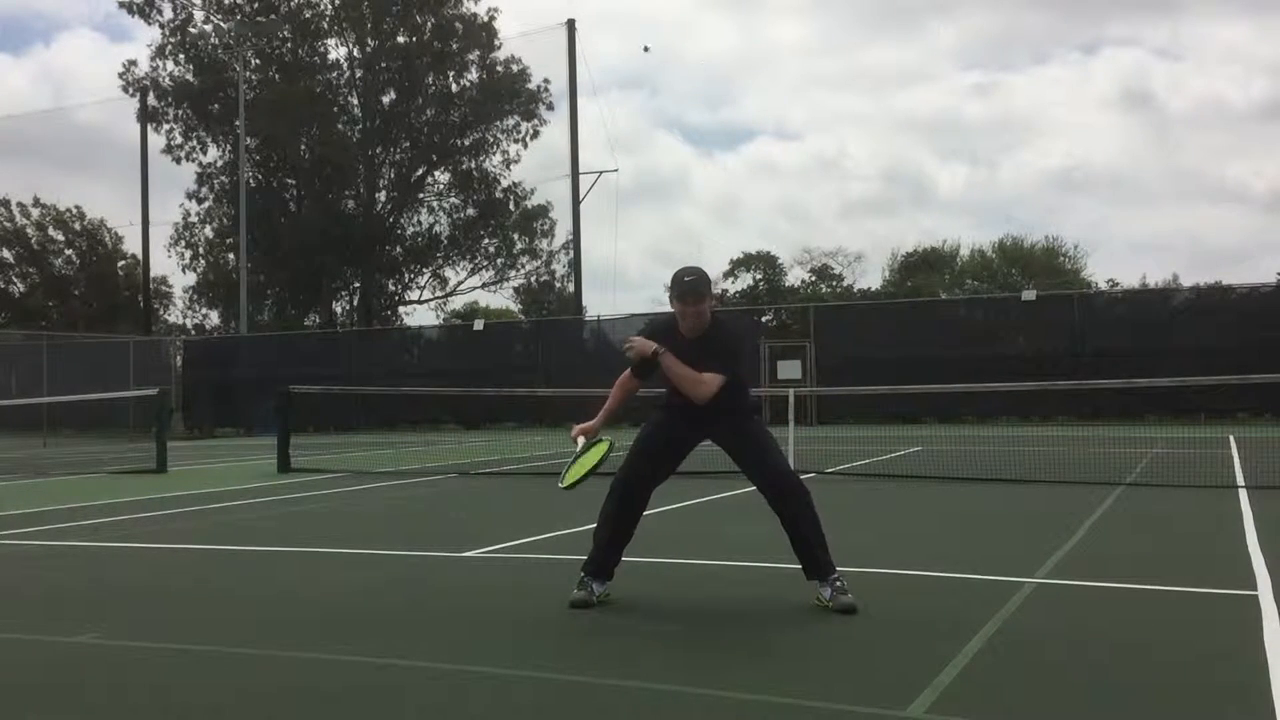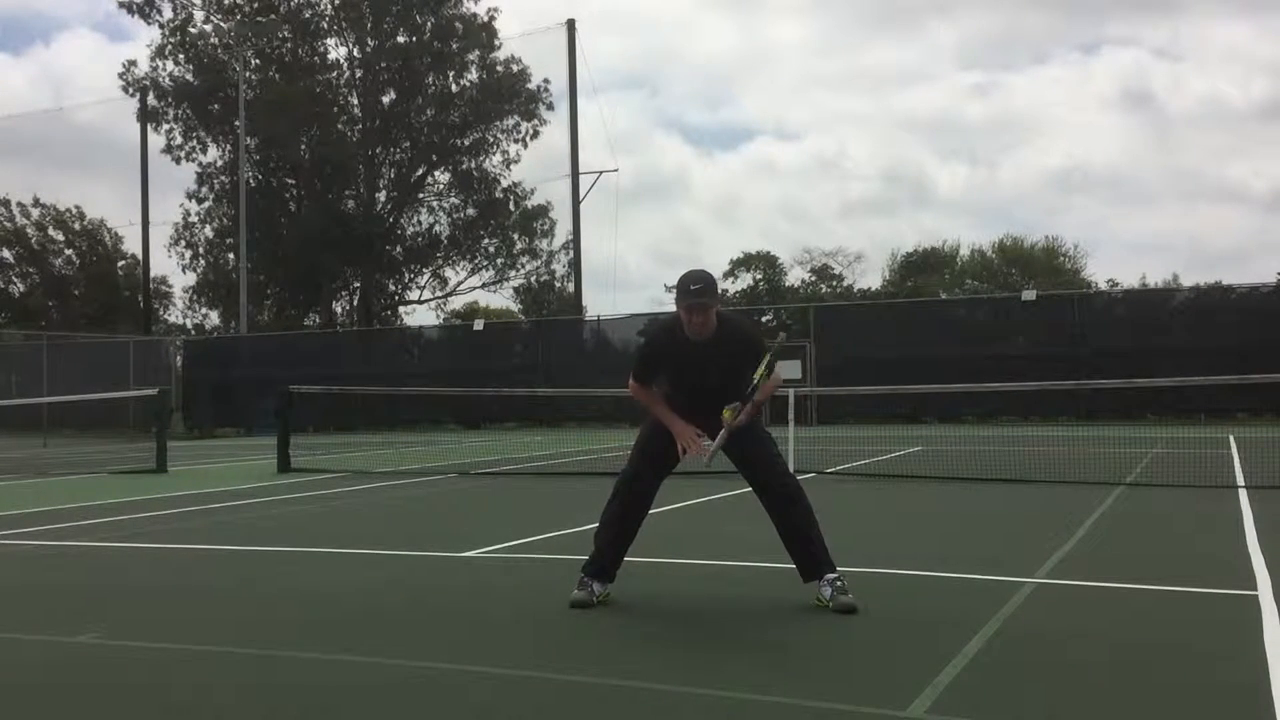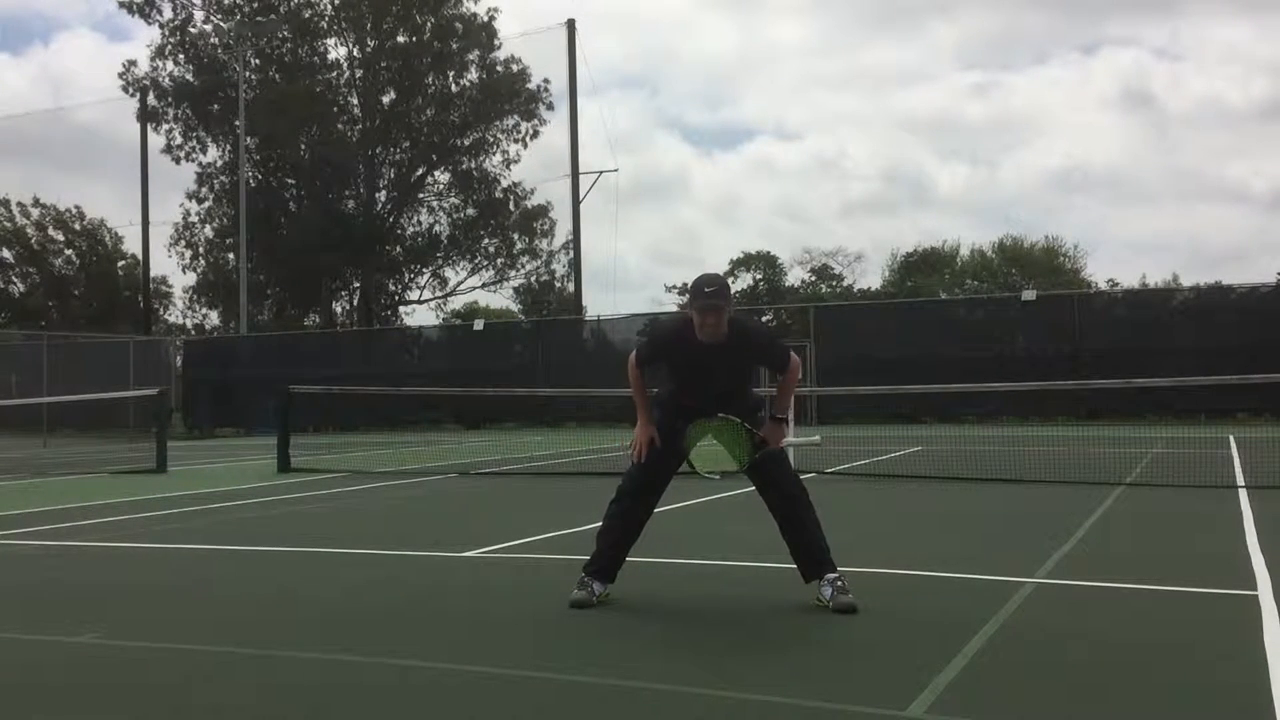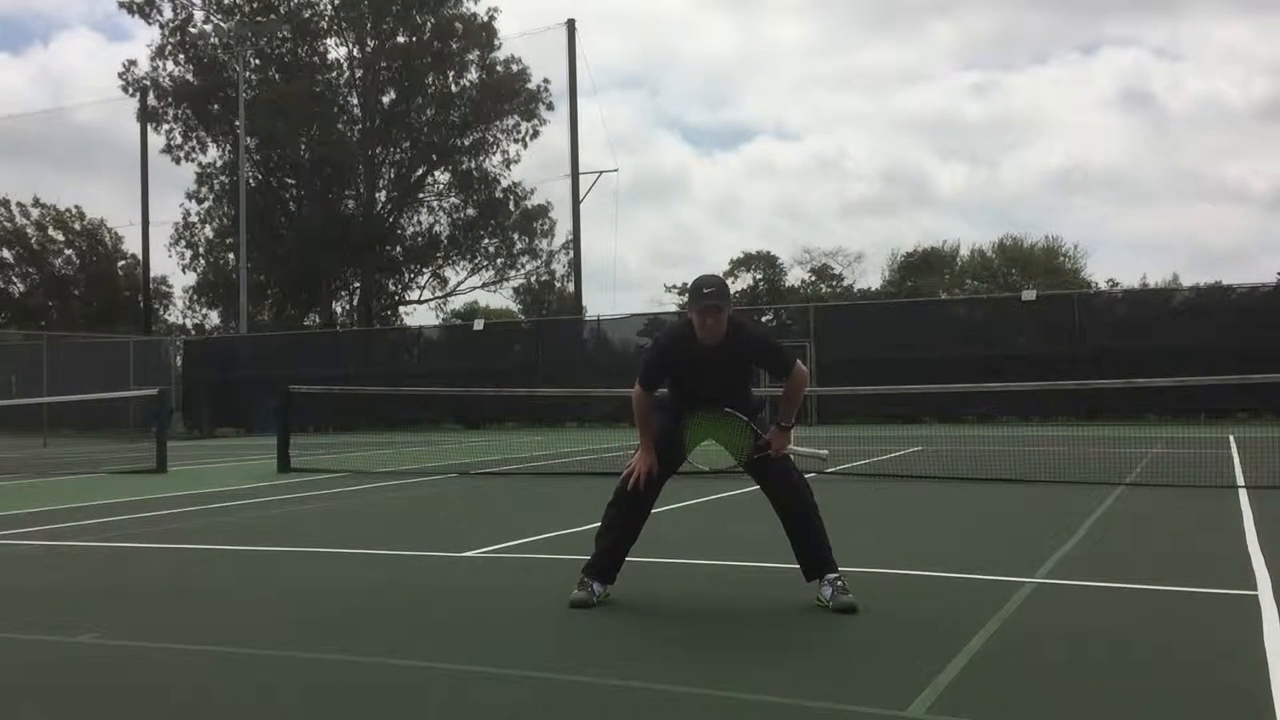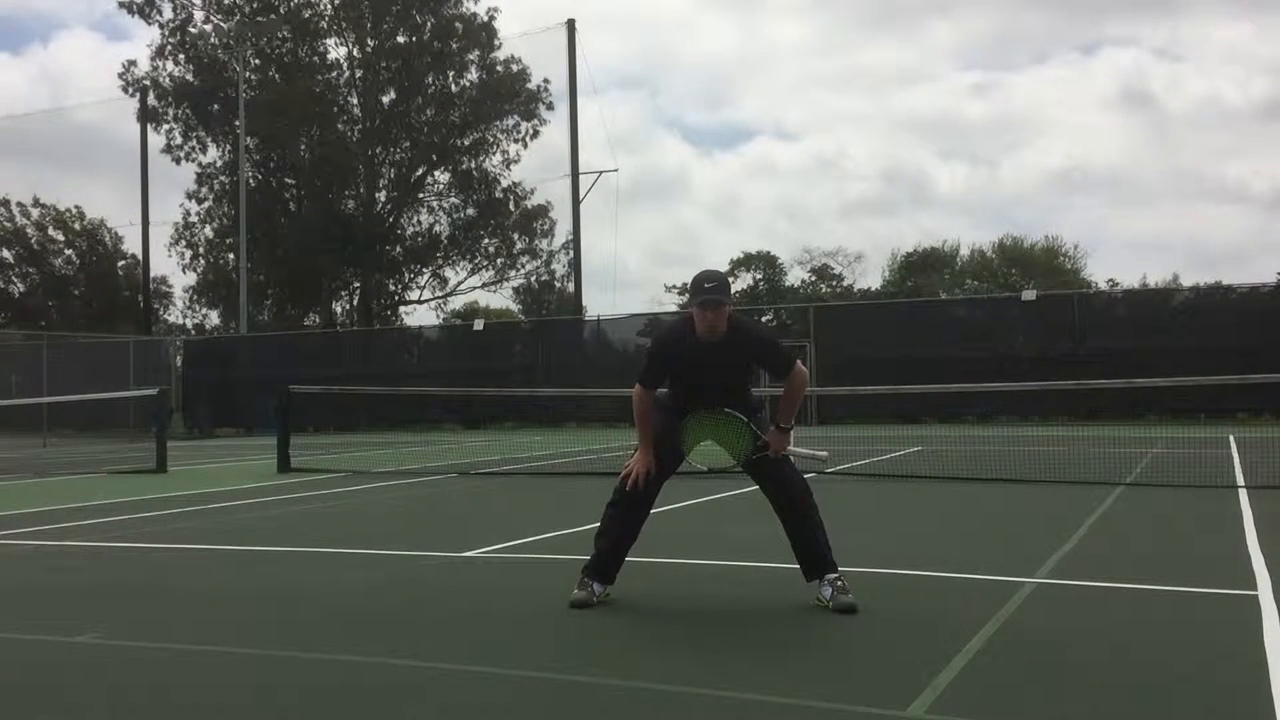
dt=0.5s
person 1, frame 1
left shoulder: (730, 336)
right shoulder: (657, 331)
left elbow: (703, 392)
right elbow: (633, 376)
left wrist: (658, 353)
right wrist: (598, 421)
left hip: (733, 414)
right hip: (678, 414)
left knee: (786, 486)
right knee: (628, 484)
left ankle: (826, 578)
right ankle: (595, 576)
person 1, frame 2
left shoulder: (741, 333)
right shoulder: (660, 337)
left elbow: (773, 374)
right elbow: (639, 385)
left wrist: (751, 407)
right wrist: (677, 427)
left hip: (734, 411)
right hip: (676, 414)
left knee: (781, 487)
right knee: (631, 487)
left ankle: (826, 577)
right ankle: (595, 576)
person 1, frame 3
left shoulder: (751, 335)
right shoulder: (669, 335)
left elbow: (791, 366)
right elbow: (636, 363)
left wrist: (777, 419)
right wrist: (643, 420)
left hip: (738, 411)
right hip: (678, 412)
left knee: (786, 489)
right knee: (636, 488)
left ankle: (827, 578)
right ankle: (596, 576)
person 1, frame 4
left shoulder: (750, 338)
right shoulder: (669, 343)
left elbow: (798, 375)
right elbow: (642, 393)
left wrist: (783, 427)
right wrist: (646, 448)
left hip: (739, 413)
right hip: (679, 414)
left knee: (791, 489)
right knee: (634, 487)
left ankle: (827, 577)
right ankle: (596, 577)
person 1, frame 5
left shoulder: (751, 336)
right shoulder: (669, 340)
left elbow: (798, 376)
right elbow: (643, 392)
left wrist: (782, 428)
right wrist: (645, 449)
left hip: (738, 413)
right hip: (679, 414)
left knee: (791, 489)
right knee: (633, 487)
left ankle: (828, 578)
right ankle: (595, 578)
